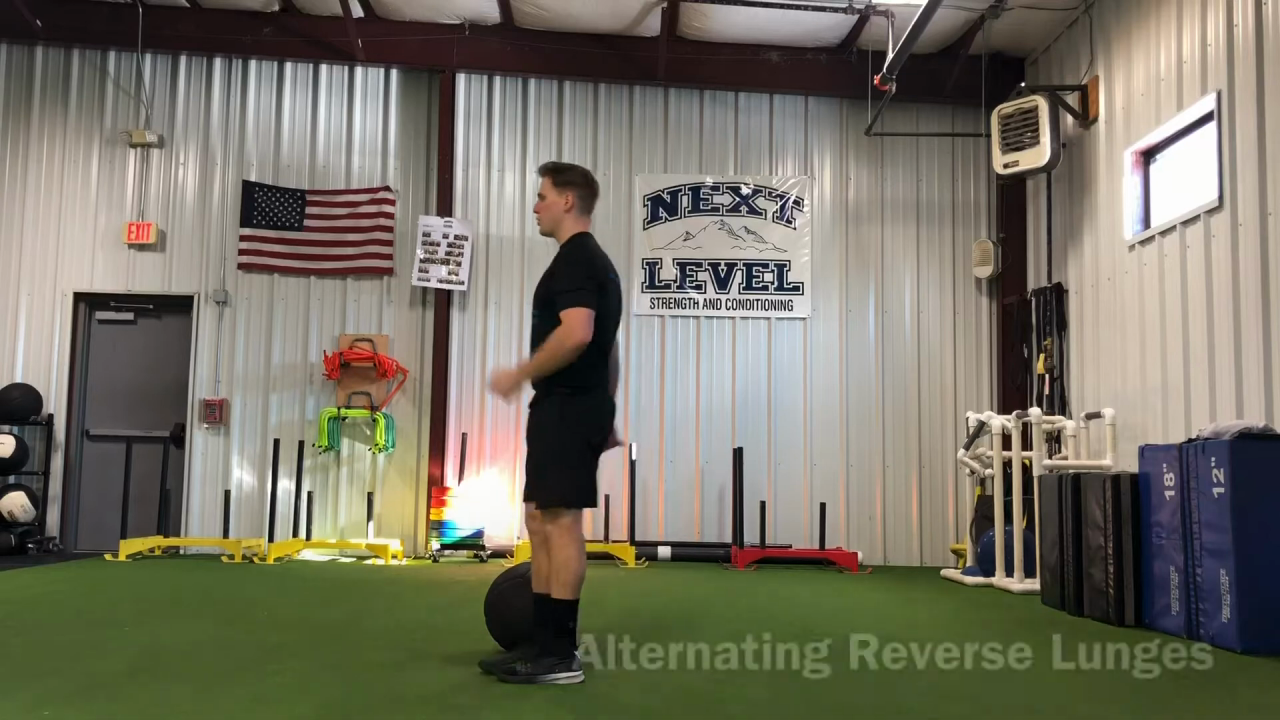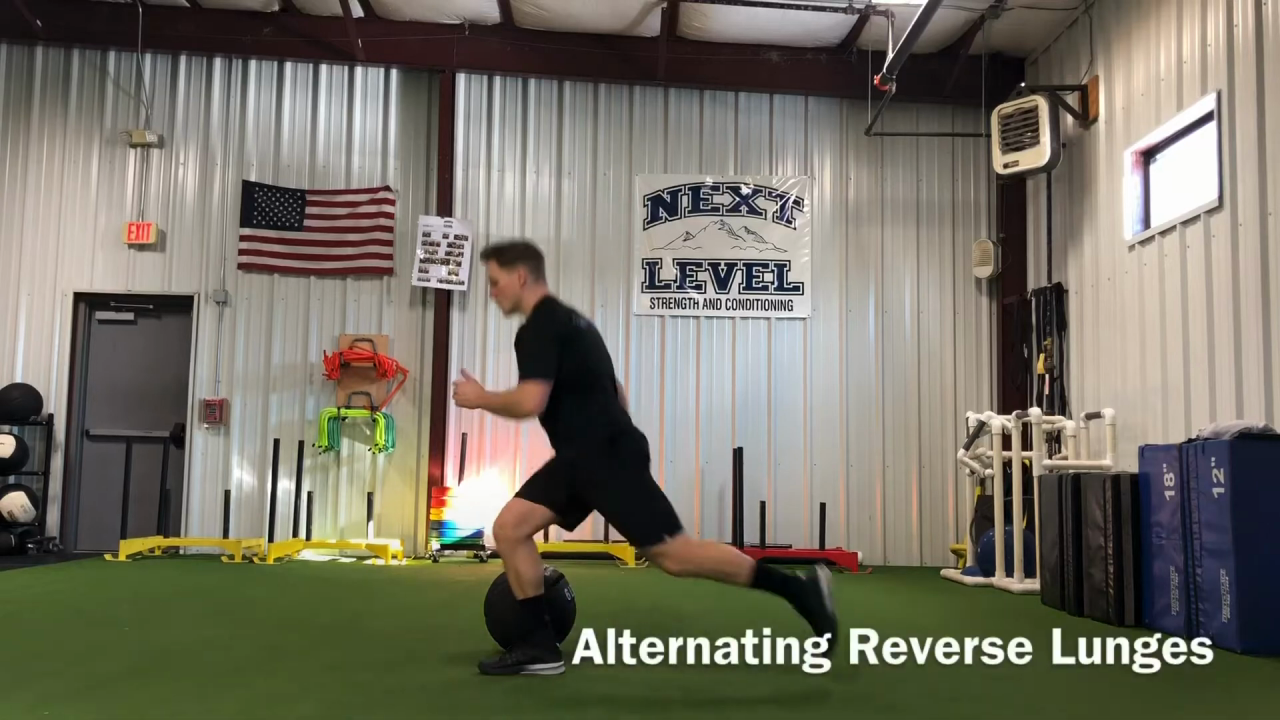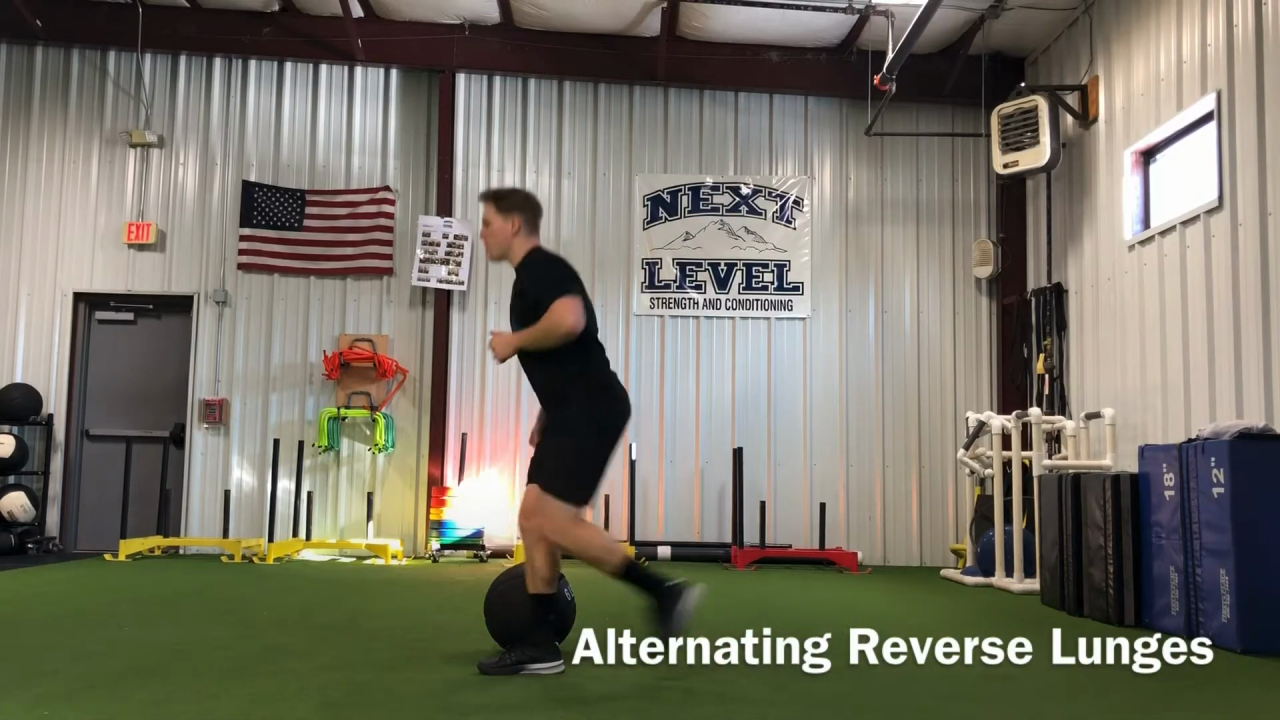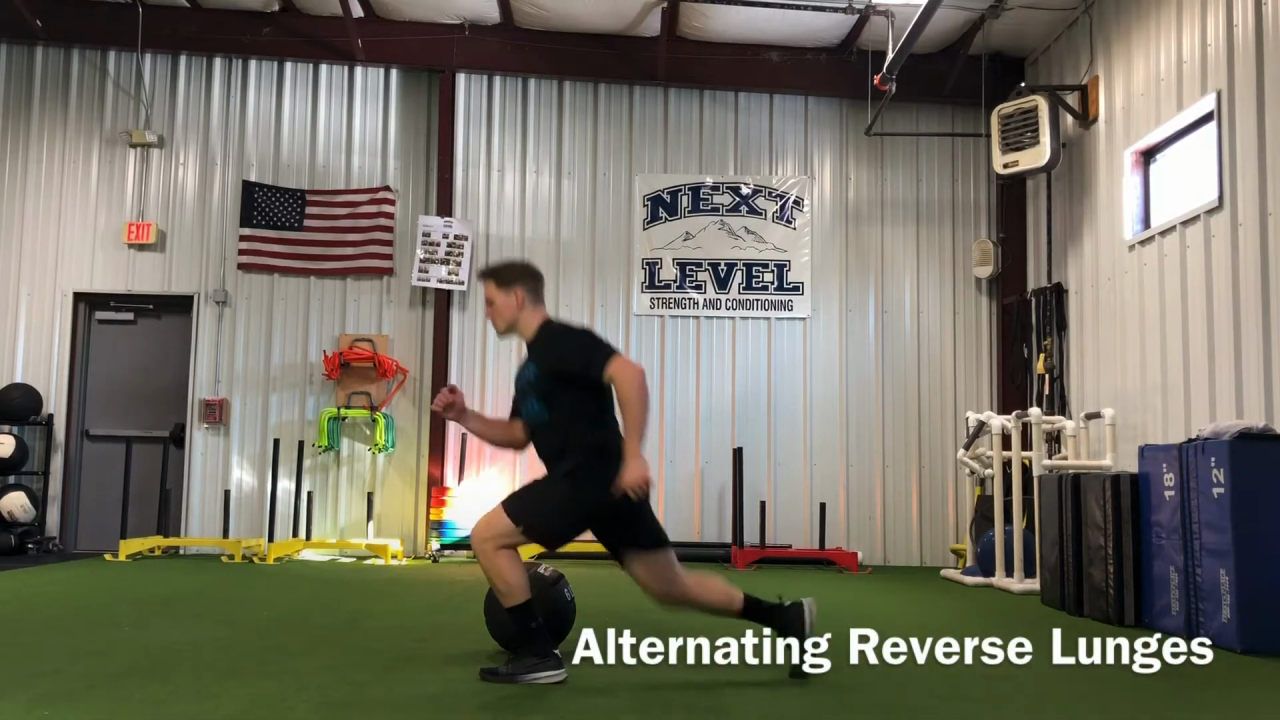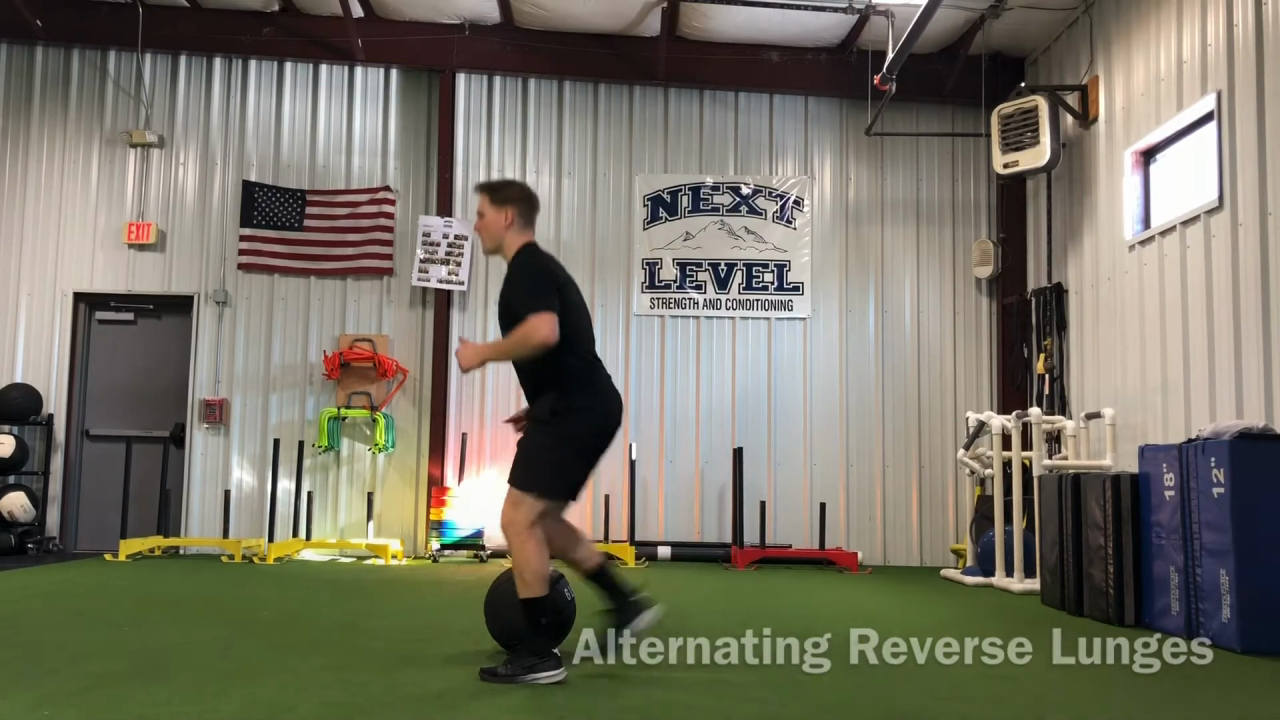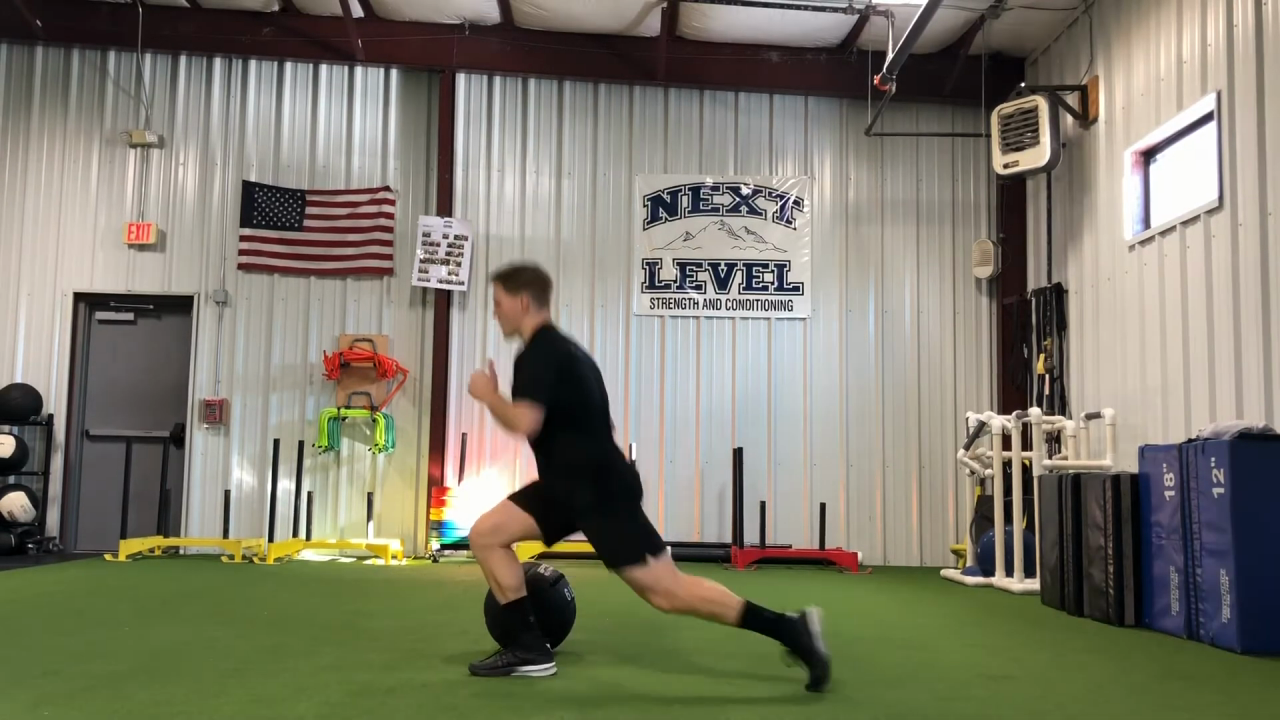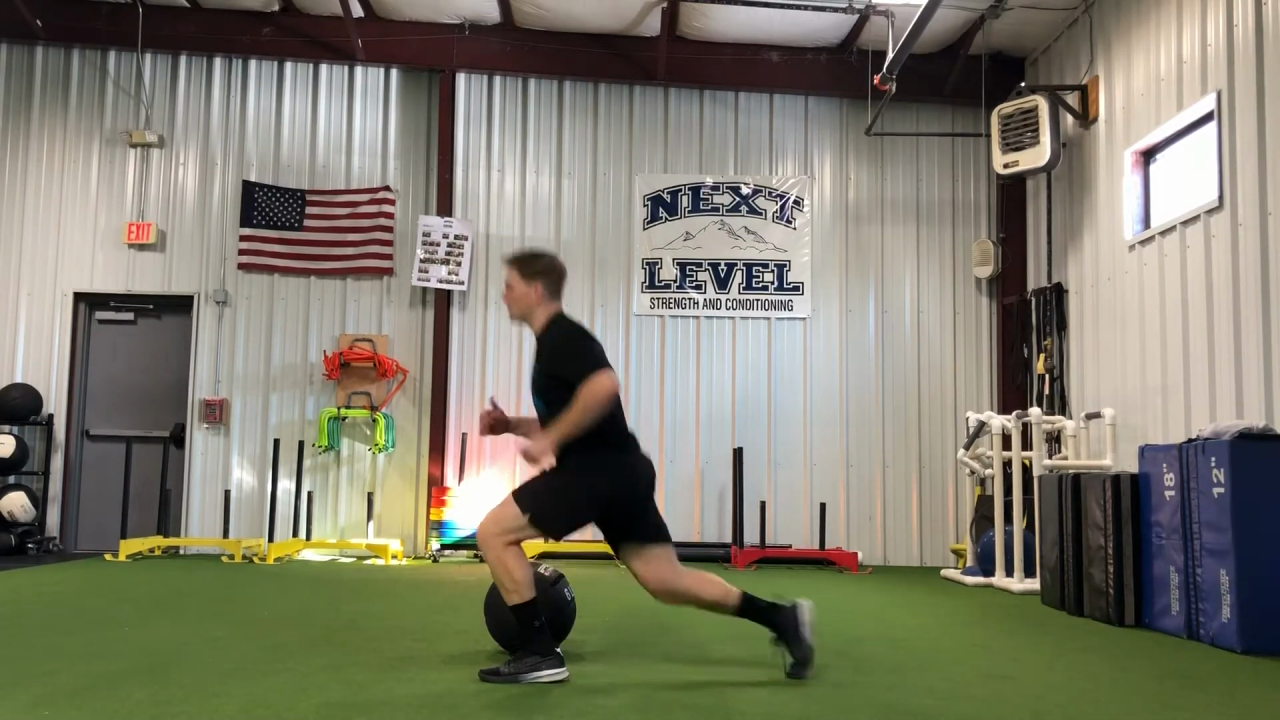
dt=0.7s
person 1, frame 1
left shoulder: (575, 259)
right shoulder: (594, 261)
left elbow: (576, 334)
right elbow: (607, 347)
left wrist: (519, 374)
right wrist: (604, 416)
left hip: (566, 407)
right hip: (579, 407)
left knee: (560, 523)
right knee: (542, 522)
left ankle: (559, 654)
right ankle: (547, 639)
person 1, frame 2
left shoulder: (539, 326)
right shoulder: (561, 319)
left elbow: (530, 401)
right elbow: (602, 389)
left wrist: (477, 397)
left hip: (607, 455)
right hip: (583, 455)
left knee: (673, 552)
right knee: (509, 528)
left ankle: (802, 589)
right ankle: (540, 646)
person 1, frame 3
left shoulder: (544, 268)
right shoulder: (535, 274)
left elbow: (571, 320)
left wrist: (513, 342)
right wrist: (545, 415)
left hip: (590, 408)
right hip: (569, 410)
left knee: (555, 523)
right knee: (532, 520)
left ankle: (663, 593)
right ankle: (542, 644)
person 1, frame 4
left shoulder: (563, 340)
right shoulder: (533, 361)
left elbow: (629, 374)
right elbow: (514, 435)
left wrist: (632, 455)
right wrist: (463, 416)
left hip: (593, 474)
right hip: (593, 478)
left knee: (486, 536)
right knee: (670, 585)
left ankle: (539, 654)
right ankle: (785, 617)
person 1, frame 5
left shoulder: (530, 269)
right shoulder: (535, 269)
left elbow: (544, 333)
left wrist: (482, 353)
right wrist: (538, 407)
left hip: (574, 410)
right hip: (584, 408)
left knee: (520, 523)
right knee: (542, 524)
left ankle: (540, 653)
right ankle: (625, 602)
person 1, frame 6
left shoulder: (538, 354)
right shoulder: (563, 352)
left elbow: (526, 424)
left wrist: (488, 397)
left hip: (598, 490)
right hip: (569, 488)
left knee: (668, 591)
right knee: (486, 533)
left ankle: (793, 629)
right ankle: (528, 646)
person 1, frame 7
left shoulder: (564, 341)
right shoulder: (560, 346)
left elbow: (605, 386)
left wrist: (550, 436)
right wrist: (515, 426)
left hip: (598, 475)
right hip: (614, 474)
left knee: (495, 533)
right knee: (668, 579)
left ankle: (537, 651)
right ankle: (782, 617)
